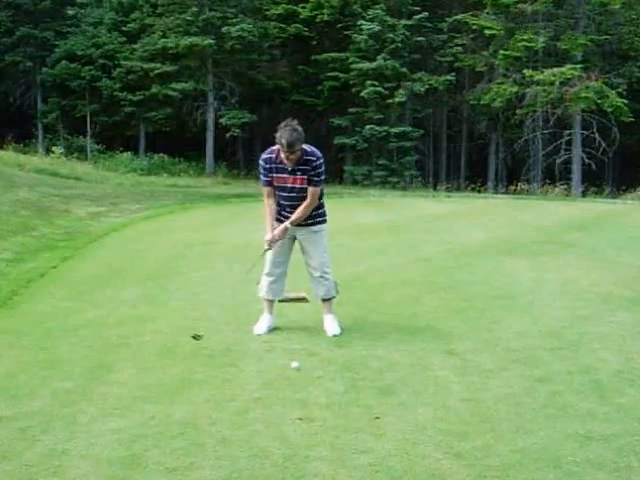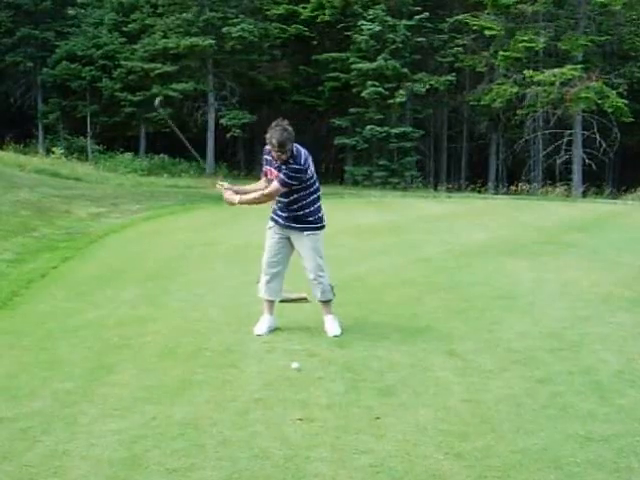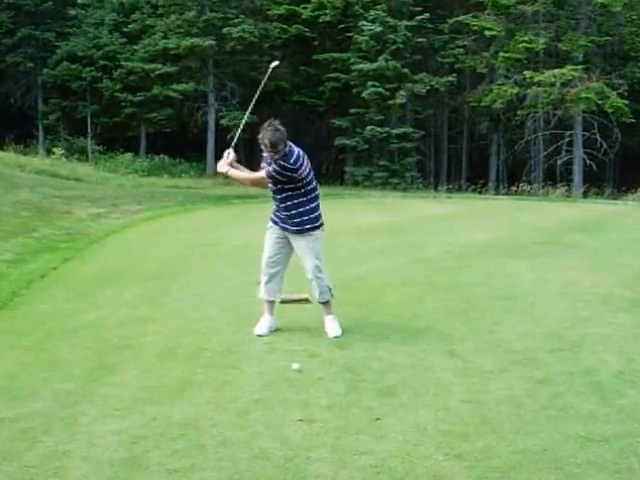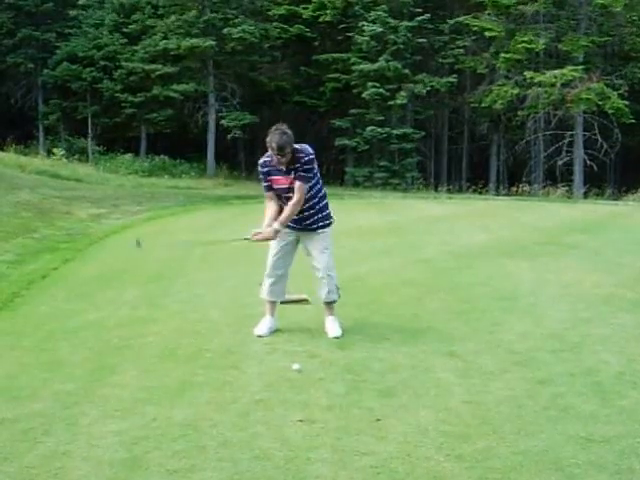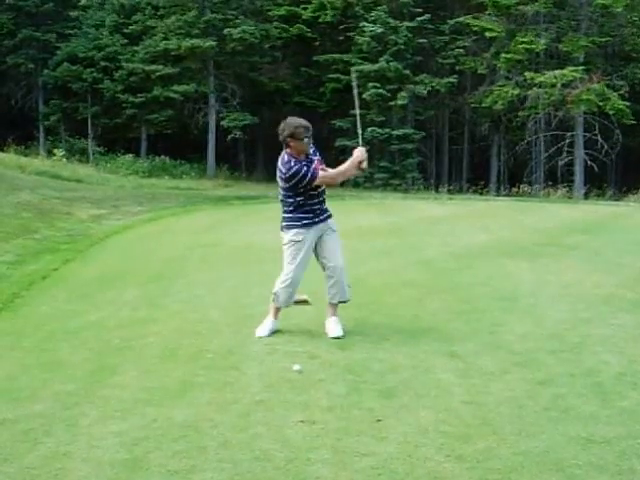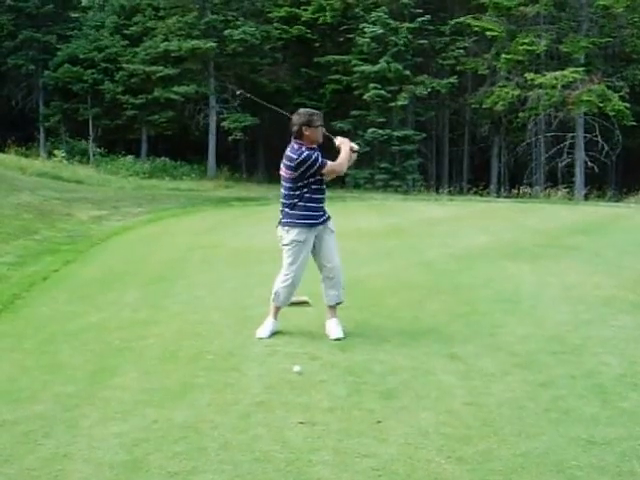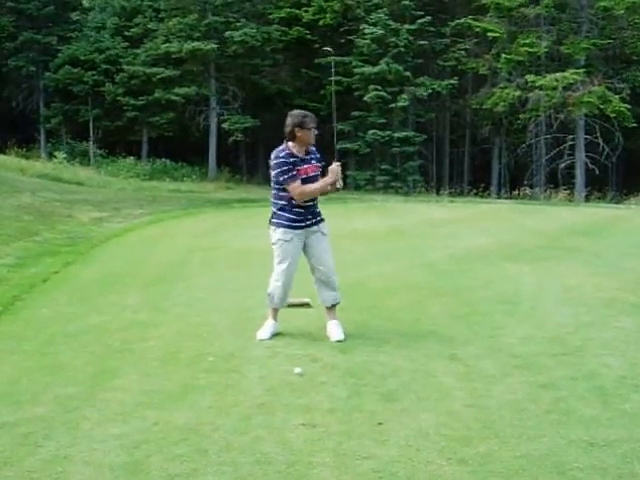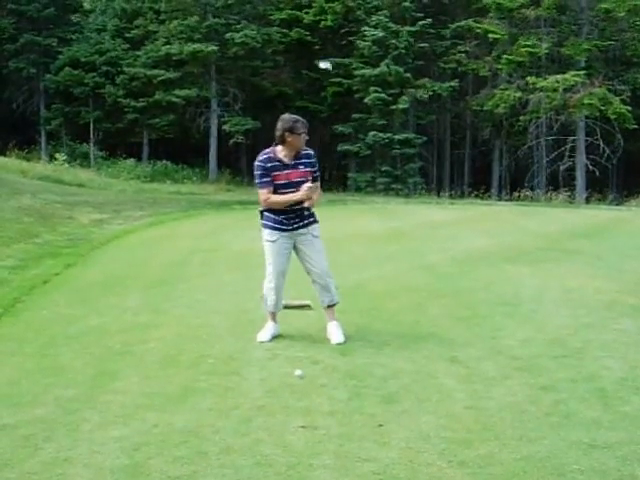
dt=0.3s
person 1, frame 1
left shoulder: (315, 159)
right shoulder: (267, 159)
left elbow: (312, 201)
right elbow: (269, 198)
left wrist: (286, 226)
right wrist: (270, 230)
left hip: (311, 222)
right hip: (281, 219)
left knee: (319, 267)
right knee: (272, 267)
left ankle: (328, 315)
right ankle: (267, 315)
person 1, frame 2
left shoulder: (299, 162)
right shoulder: (268, 153)
left elbow: (271, 194)
right elbow: (266, 184)
left wrist: (237, 200)
right wrist: (236, 189)
left hip: (306, 225)
right hip: (279, 222)
left knee: (315, 269)
right knee: (270, 267)
left ankle: (329, 316)
right ankle: (268, 316)
person 1, frame 3
left shoulder: (291, 161)
right shoulder: (270, 153)
left elbow: (258, 180)
right elbow: (261, 179)
left wrist: (227, 169)
right wrist: (234, 165)
left hip: (305, 224)
right hip: (279, 222)
left knee: (315, 269)
right knee: (270, 266)
left ankle: (329, 316)
right ankle: (268, 316)
person 1, frame 4
left shoulder: (306, 156)
right shoulder: (265, 164)
left elbow: (298, 199)
right elbow: (272, 200)
left wrist: (276, 228)
right wrist: (267, 225)
left hip: (316, 223)
right hip: (286, 224)
left knee: (325, 269)
right knee: (274, 268)
left ankle: (330, 317)
right ankle: (269, 317)
person 1, frame 5
left shoulder: (307, 151)
right shoulder: (290, 167)
left elbow: (326, 173)
right elbow: (329, 180)
left wrist: (352, 165)
right wrist: (354, 161)
left hip: (323, 220)
right hip: (298, 227)
left knee: (336, 267)
right knee: (291, 274)
left ankle: (332, 317)
right ankle: (272, 318)
person 1, frame 6
left shoulder: (308, 149)
right shoulder: (299, 155)
left elbow: (326, 173)
right elbow: (337, 169)
left wrist: (347, 154)
right wrist: (345, 147)
left hip: (320, 222)
right hip: (297, 226)
left knee: (332, 268)
right knee: (291, 274)
left ankle: (332, 319)
right ankle: (272, 319)
person 1, frame 7
left shoulder: (313, 153)
right shoulder: (280, 157)
right elbow: (298, 194)
left wrist: (332, 182)
right wrist: (328, 179)
left hip: (314, 224)
right hip: (286, 227)
left knee: (326, 270)
right knee: (282, 274)
left ankle: (332, 320)
right ankle: (272, 320)
person 1, frame 8
left shoulder: (309, 156)
right shoulder: (264, 160)
left elbow: (315, 189)
right elbow: (266, 200)
left wrist: (312, 198)
right wrist: (298, 196)
left hip: (306, 226)
right hip: (276, 229)
left knee: (321, 272)
right knee: (274, 276)
left ankle: (332, 322)
right ankle: (272, 323)
